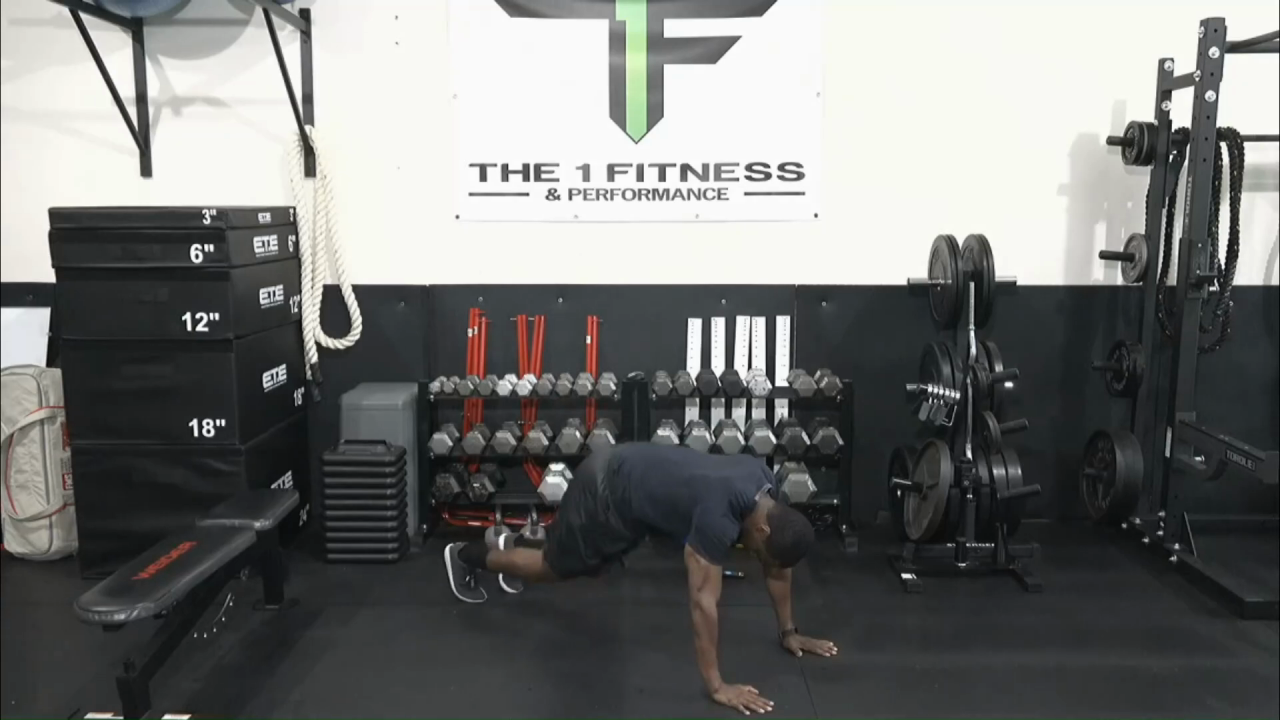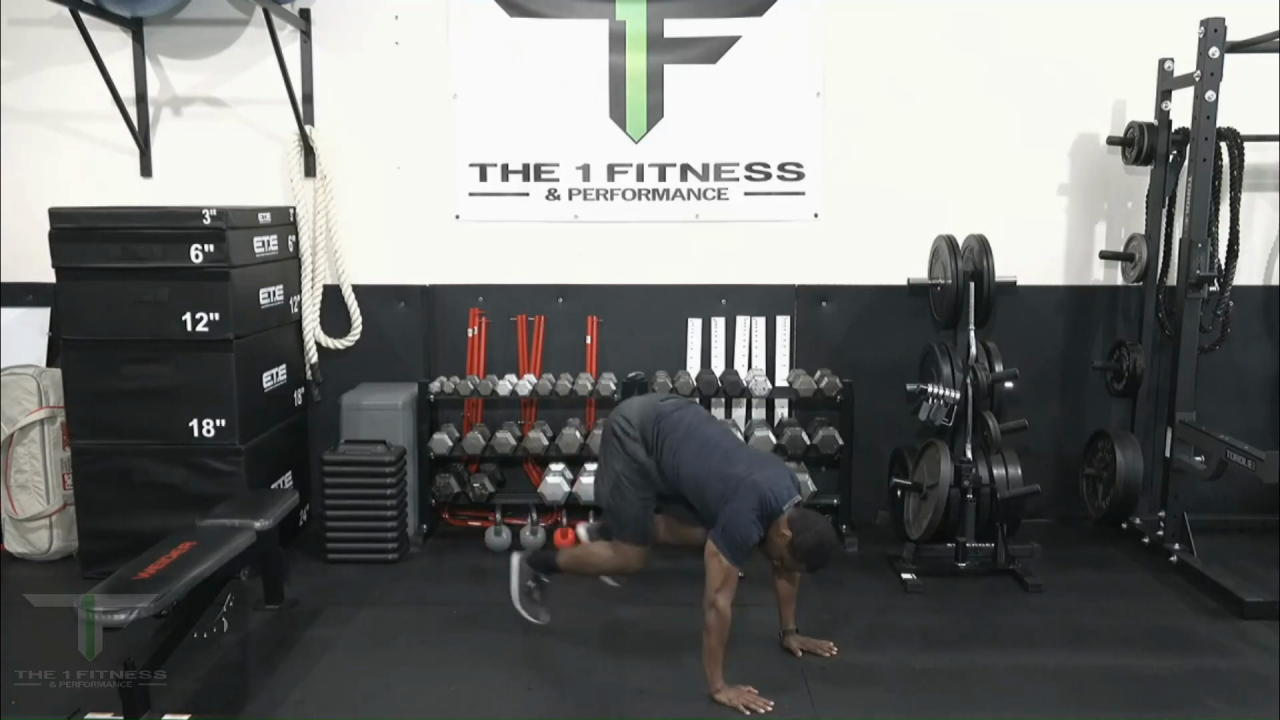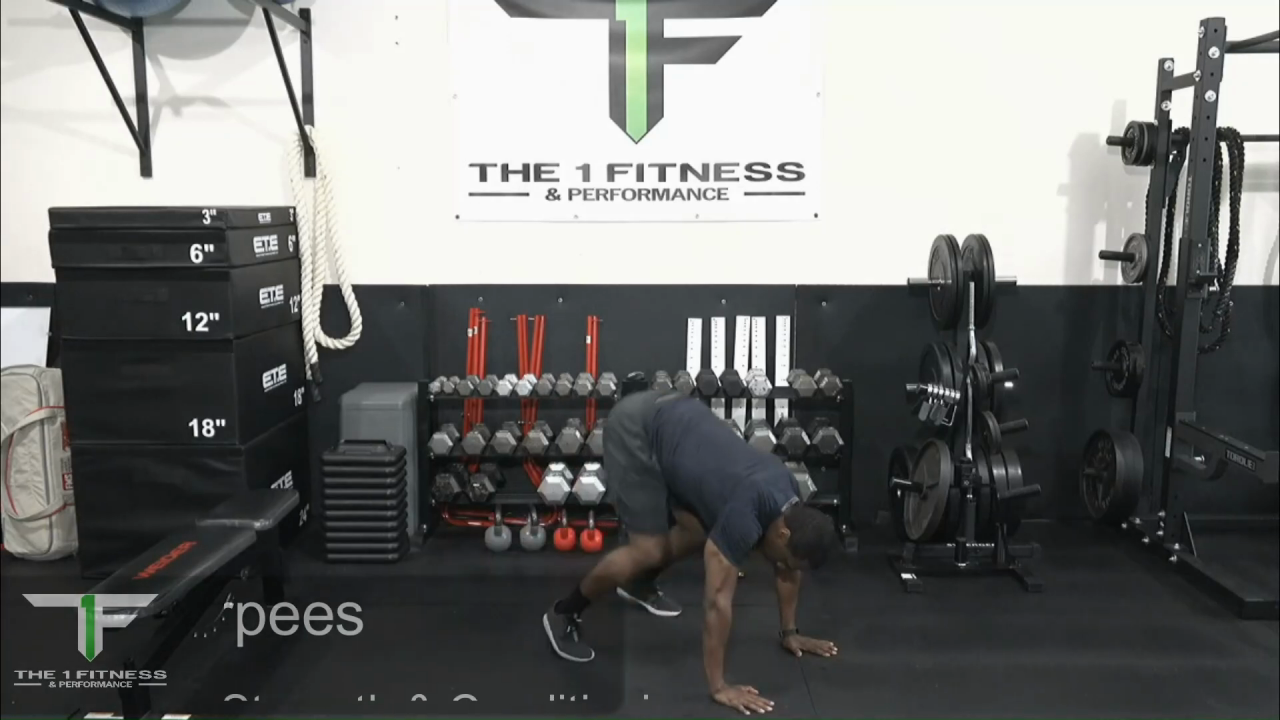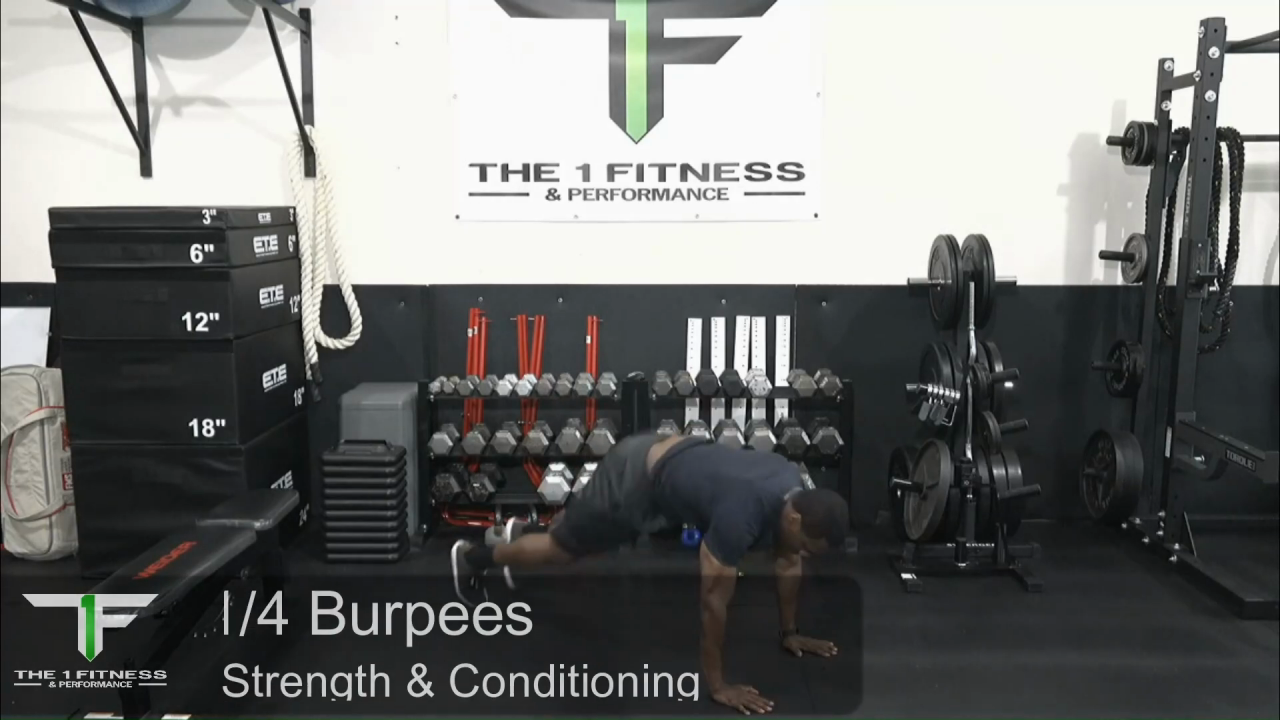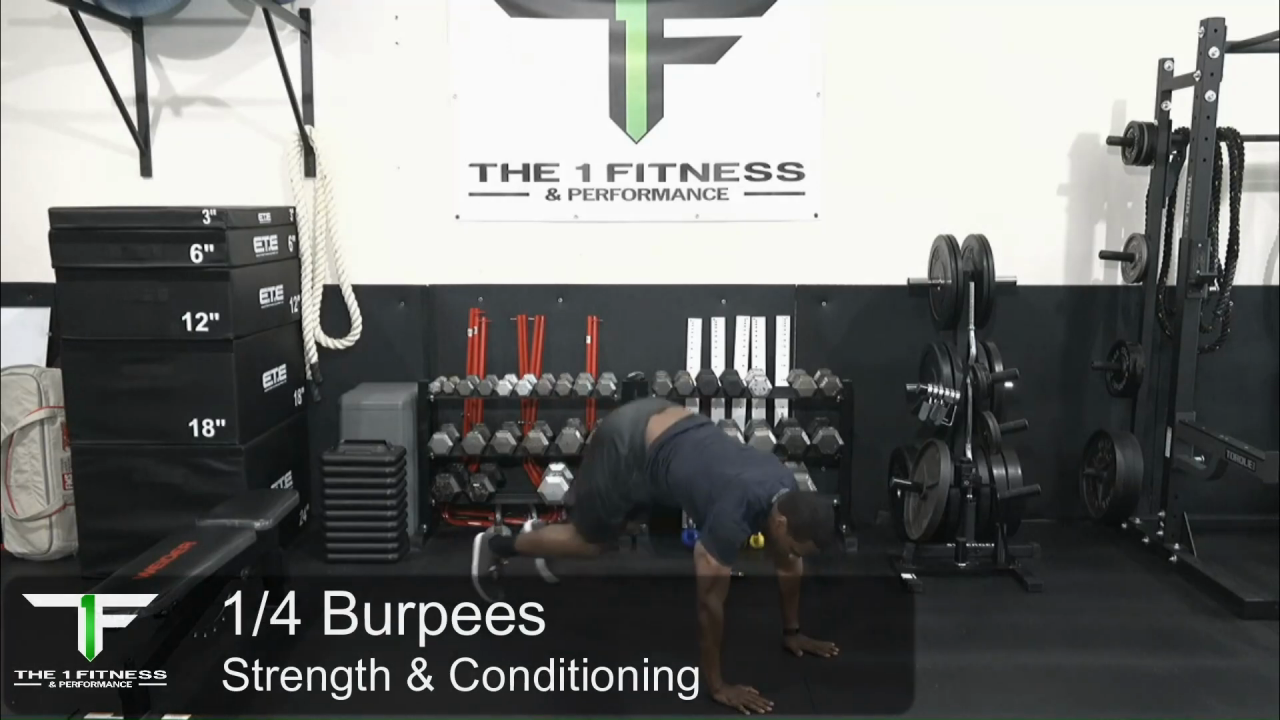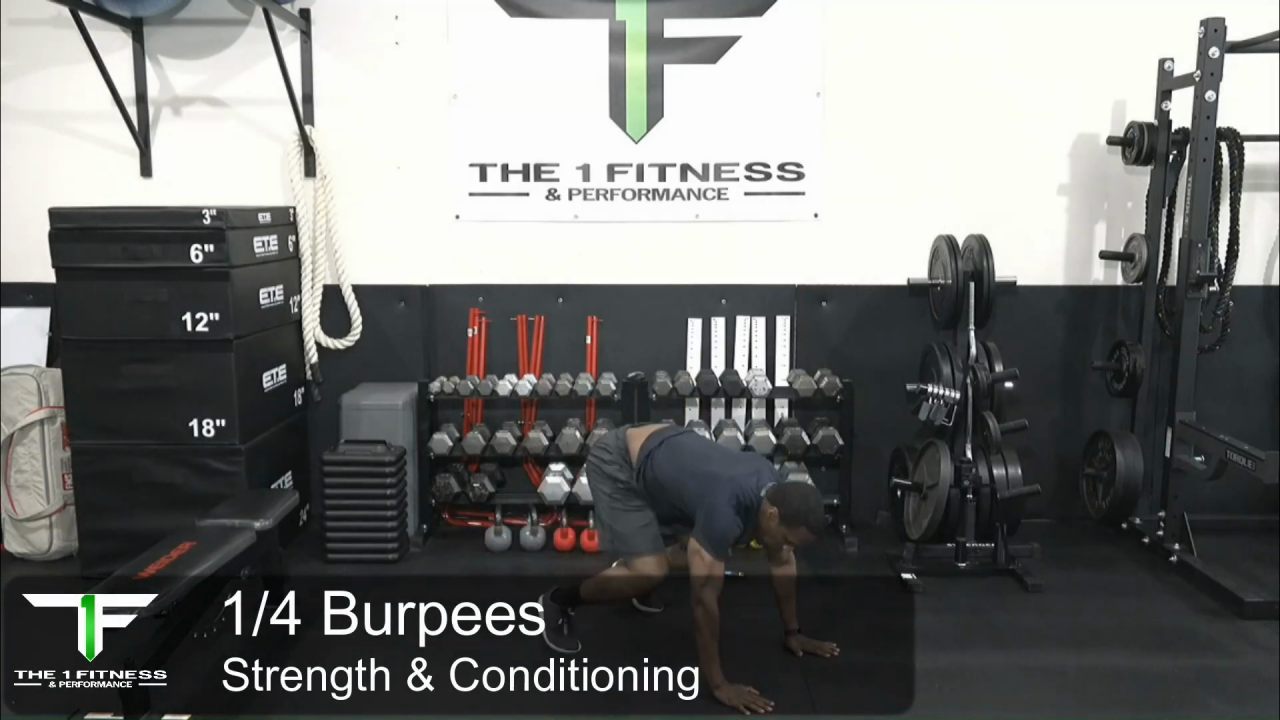
dt=0.4s
person 1, frame 1
left shoulder: (766, 489)
right shoulder: (719, 515)
left elbow: (777, 566)
right elbow: (703, 599)
left wrist: (789, 632)
right wrist: (717, 686)
left hip: (630, 471)
right hip: (606, 490)
left knee: (585, 564)
right knee: (556, 567)
left ankle: (518, 546)
right ankle: (465, 556)
person 1, frame 2
left shoulder: (789, 498)
right shoulder: (746, 515)
left elbow: (785, 569)
right elbow: (719, 597)
left wrist: (789, 632)
right wrist: (718, 687)
left hip: (669, 415)
right hip: (637, 428)
left knee: (696, 533)
right knee: (629, 558)
left ankle: (602, 531)
right ankle: (537, 566)
person 1, frame 3
left shoulder: (789, 504)
right shoulder: (745, 515)
left elbow: (786, 571)
right elbow: (719, 600)
left wrist: (789, 633)
right wrist: (719, 687)
left hip: (670, 417)
right hip: (637, 426)
left knee: (697, 531)
right knee: (648, 551)
left ankle: (638, 584)
right ankle: (565, 612)
person 1, frame 4
left shoulder: (792, 490)
right shoulder: (742, 515)
left elbow: (787, 563)
right elbow: (713, 602)
left wrist: (789, 632)
right wrist: (718, 686)
left hip: (661, 453)
right hip: (634, 476)
left knee: (595, 535)
right knee: (566, 548)
left ankle: (522, 531)
right ankle: (472, 557)
person 1, frame 5
left shoulder: (785, 493)
right shoulder: (733, 514)
left elbow: (789, 564)
right elbow: (710, 599)
left wrist: (793, 632)
right wrist: (716, 686)
left hip: (659, 419)
right hip: (628, 439)
left knee: (606, 531)
right knee: (590, 541)
left ankle: (540, 532)
right ankle: (496, 545)
person 1, frame 6
left shoulder: (774, 491)
right shoulder: (726, 510)
left elbow: (782, 564)
right elbow: (704, 597)
left wrist: (793, 633)
right wrist: (719, 685)
left hip: (653, 447)
right hip: (617, 460)
left knee: (707, 550)
right knee: (650, 573)
left ankle: (629, 566)
right ankle: (560, 601)
